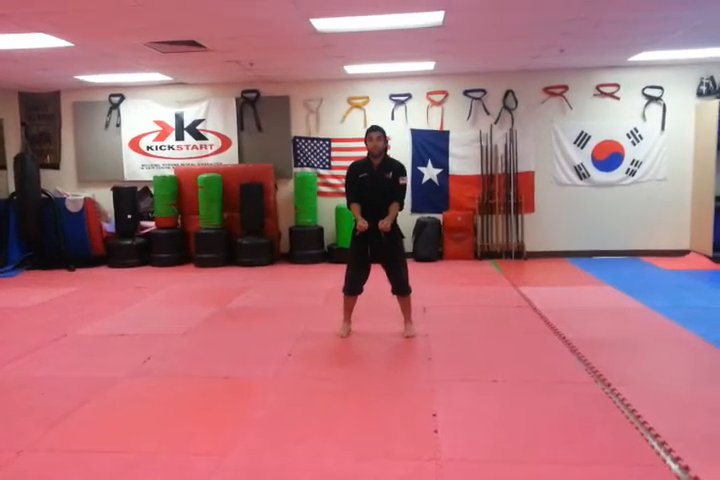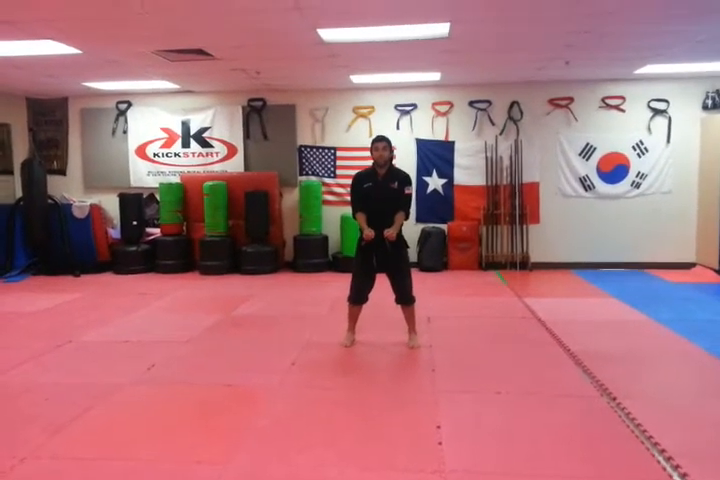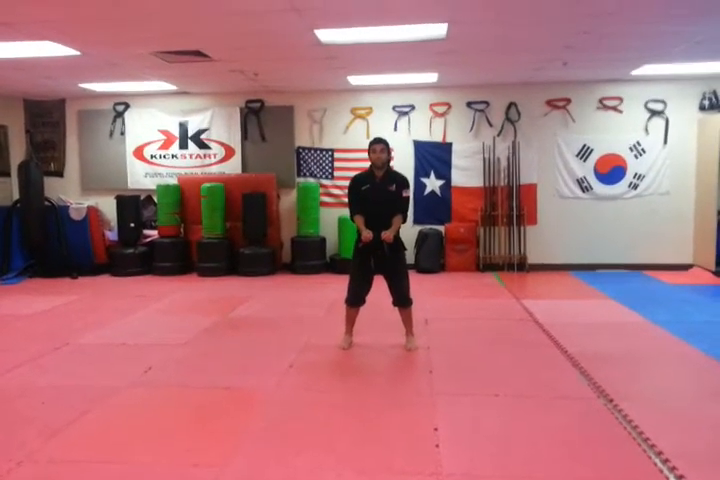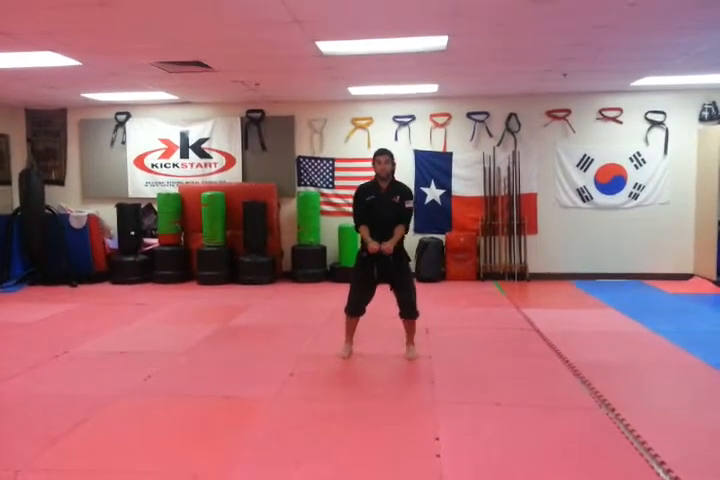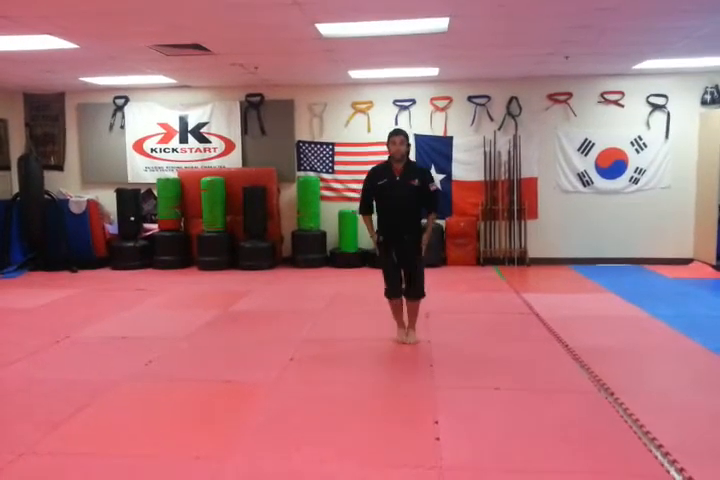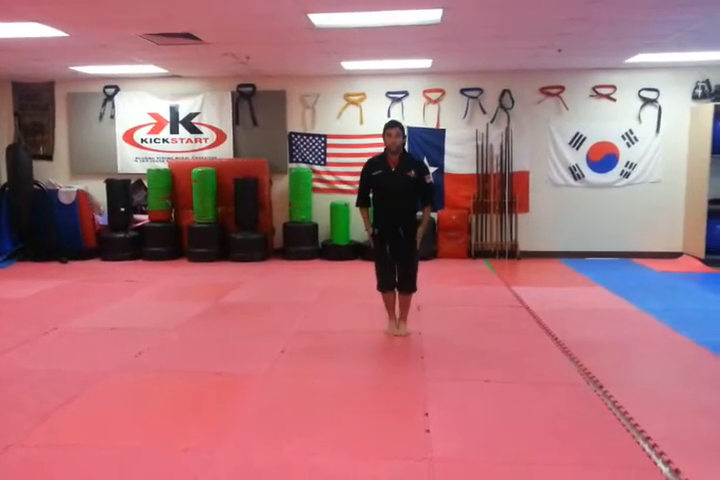
dt=0.4s
person 1, frame 1
left shoulder: (397, 168)
right shoulder: (355, 168)
left elbow: (398, 200)
right elbow: (352, 199)
left wrist: (389, 219)
right wrist: (359, 219)
left hip: (388, 229)
right hip: (363, 230)
left knee: (400, 279)
right knee: (353, 279)
left ankle: (408, 322)
right ankle: (346, 322)
person 1, frame 2
left shoulder: (402, 178)
right shoulder: (360, 178)
left elbow: (404, 209)
right elbow: (357, 208)
left wrist: (395, 228)
right wrist: (364, 228)
left hip: (393, 239)
right hip: (368, 239)
left knee: (404, 289)
right knee: (358, 289)
left ankle: (412, 333)
right ankle: (351, 331)
person 1, frame 3
left shoulder: (400, 181)
right shoulder: (358, 181)
left elbow: (401, 212)
right elbow: (355, 211)
left wrist: (392, 230)
right wrist: (363, 230)
left hip: (391, 242)
right hip: (365, 242)
left knee: (401, 292)
right knee: (355, 291)
left ankle: (409, 335)
right ankle: (348, 334)
person 1, frame 4
left shoulder: (404, 191)
right shoulder: (363, 191)
left elbow: (404, 222)
right elbow: (360, 222)
left wrist: (392, 242)
right wrist: (369, 241)
left hip: (395, 253)
right hip: (369, 253)
left knee: (408, 302)
right knee: (355, 301)
left ankle: (410, 344)
right ankle: (348, 343)
person 1, frame 5
left shoulder: (421, 173)
right shoulder: (376, 174)
left elbow: (432, 206)
right elbow: (365, 207)
left wrist: (426, 234)
right wrist: (373, 235)
left hip: (413, 238)
right hip: (387, 239)
left knee: (414, 285)
right knee: (393, 286)
left ankle: (411, 328)
right ankle: (400, 326)
person 1, frame 6
left shoulder: (417, 166)
right shoulder: (372, 166)
left elbow: (427, 200)
right elbow: (363, 200)
left wrist: (422, 227)
right wrist: (369, 227)
left hip: (408, 231)
right hip: (382, 231)
left knee: (407, 278)
right knee: (385, 278)
left ankle: (403, 320)
right ankle: (392, 319)
